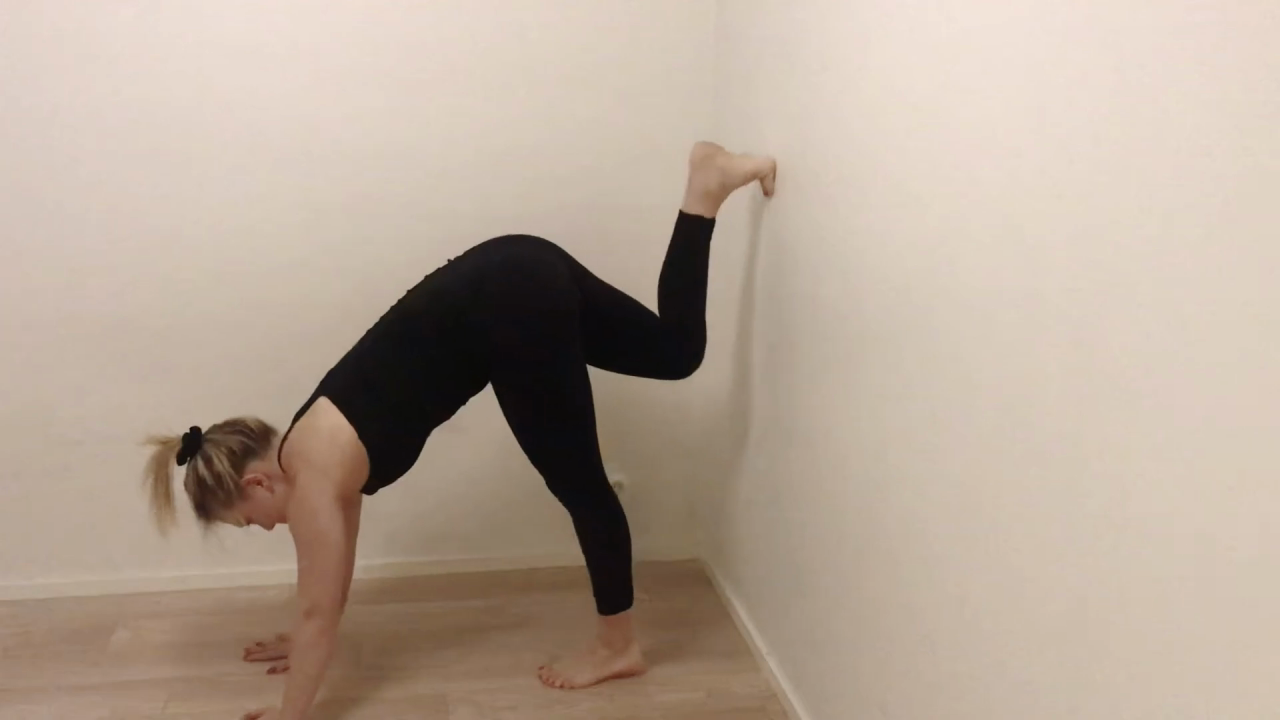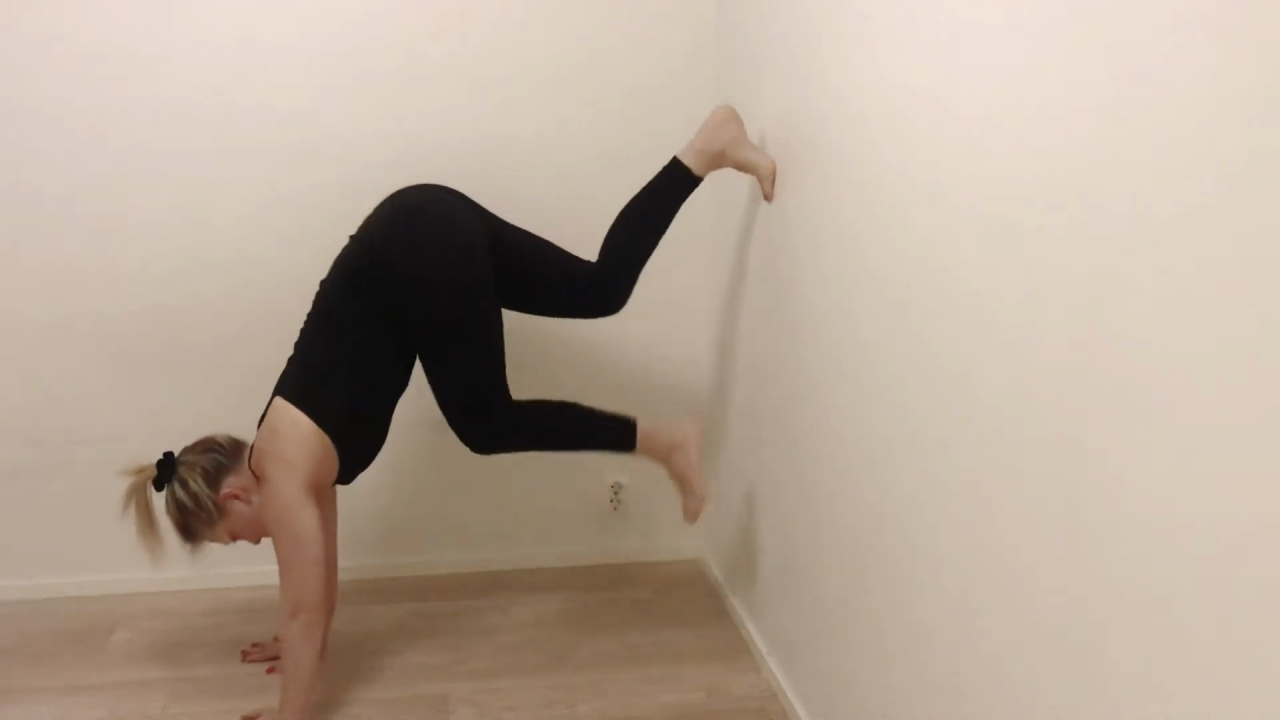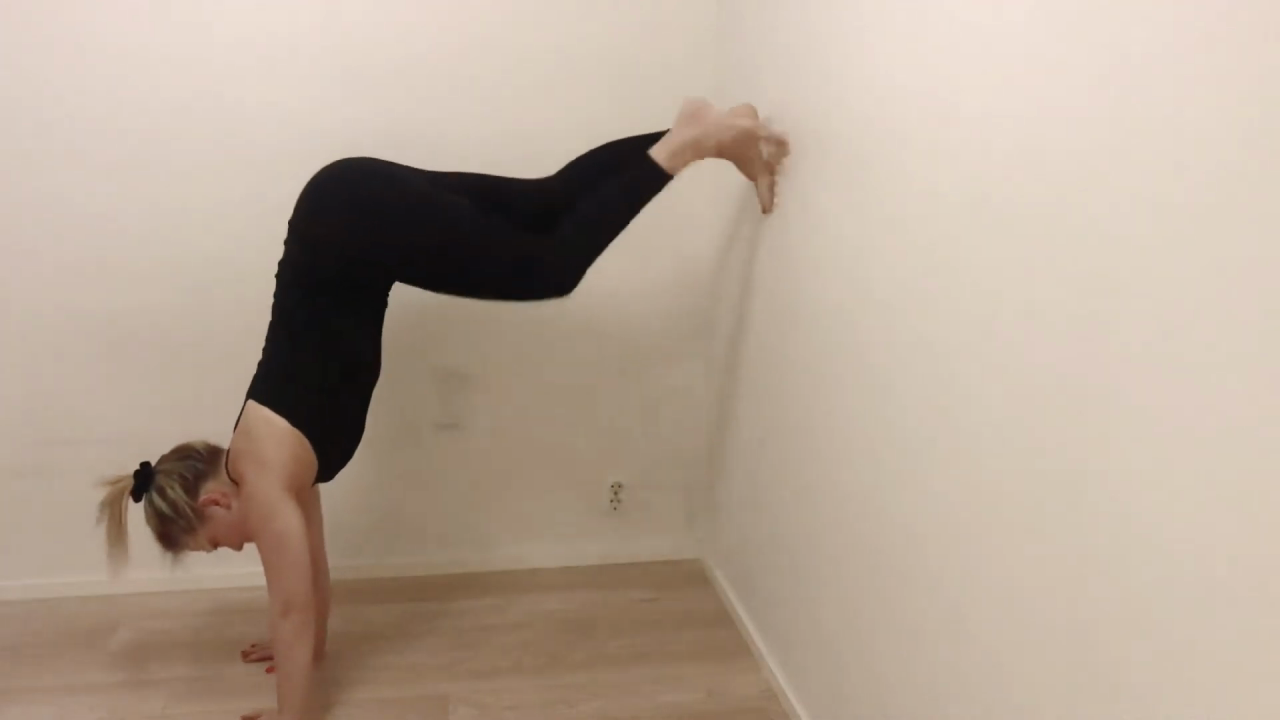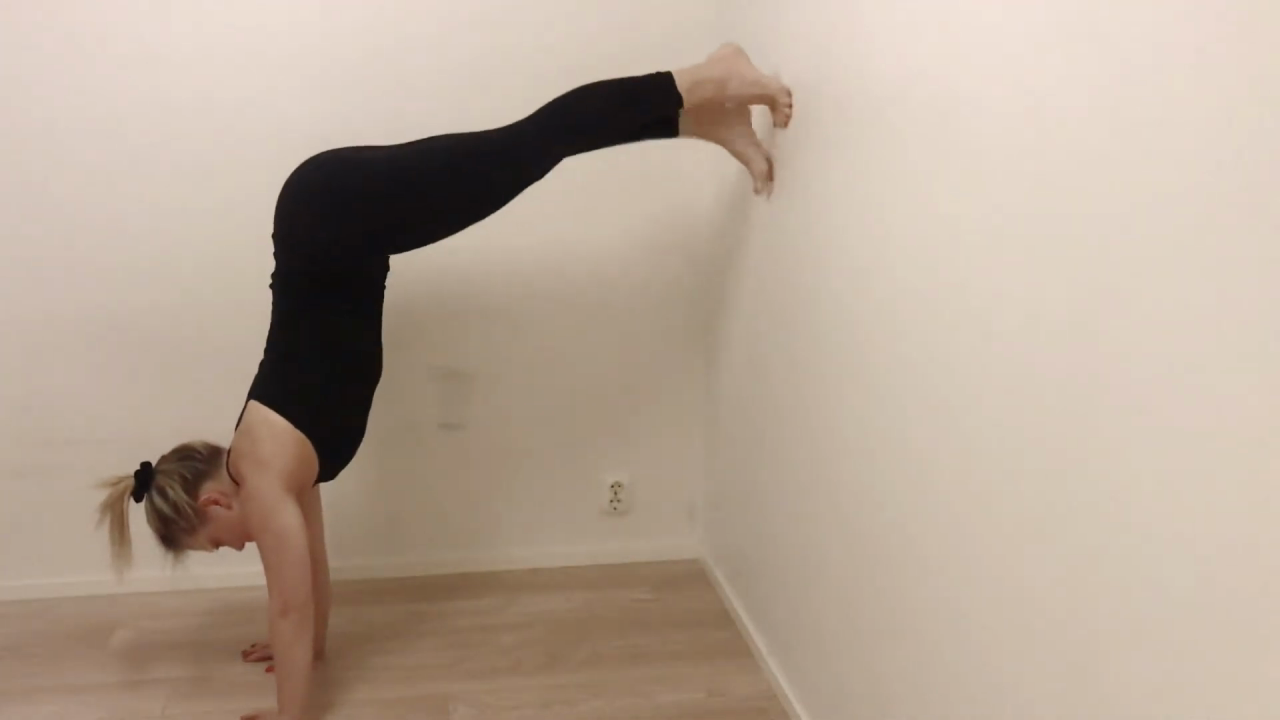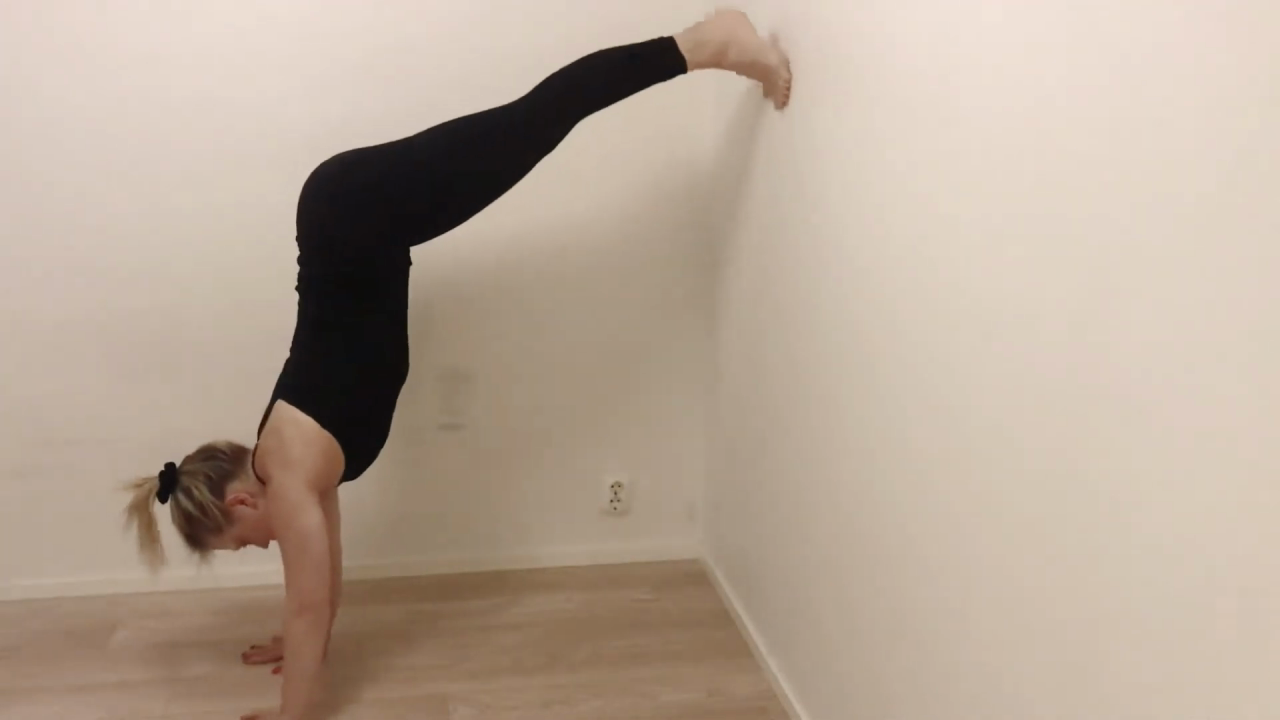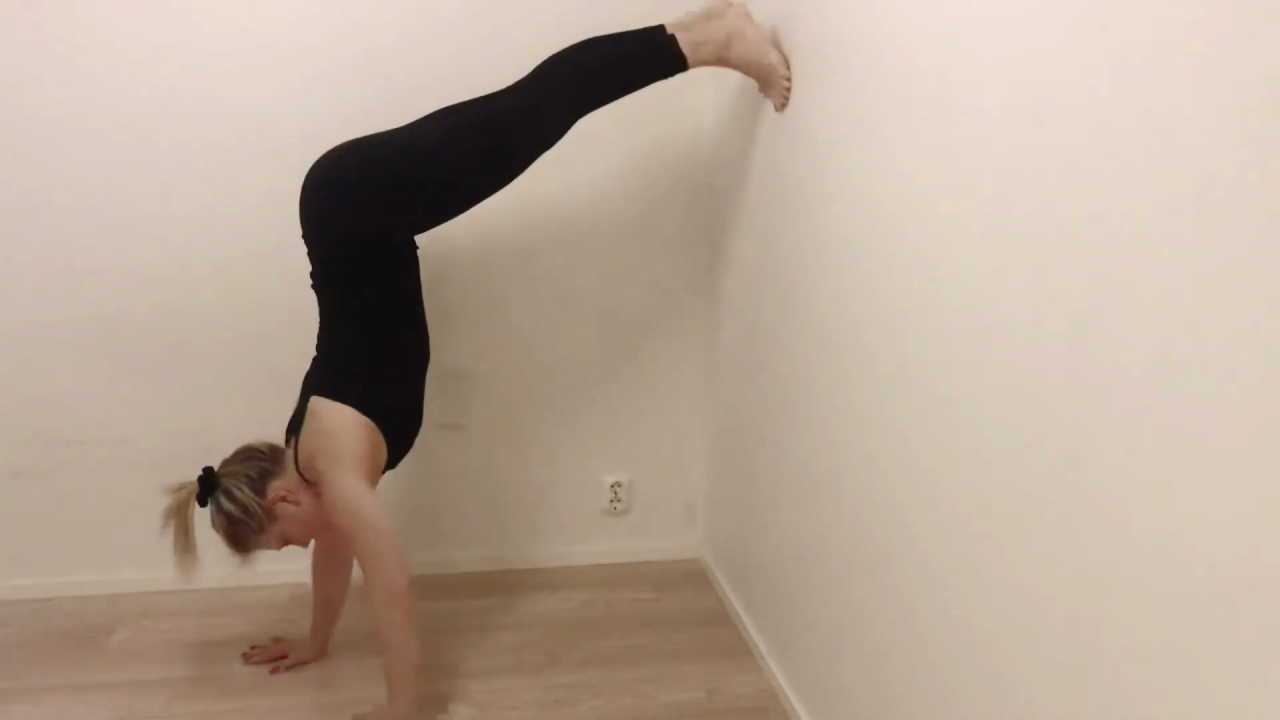
dt=0.4s
person 1, frame 1
left shoulder: (312, 474)
right shoulder: (314, 450)
left elbow: (317, 612)
right elbow: (338, 551)
right wrist: (308, 641)
left hip: (515, 299)
right hip: (515, 275)
left knee: (579, 478)
right knee: (675, 356)
left ankle: (617, 643)
right ankle: (705, 184)
person 1, frame 2
left shoulder: (282, 475)
right shoulder: (296, 454)
left elbow: (302, 610)
right elbow: (322, 555)
right wrist: (305, 642)
left hip: (425, 240)
right hip: (426, 230)
left knee: (489, 427)
right knee: (596, 290)
left ankle: (657, 439)
right ankle: (709, 146)
person 1, frame 3
left shoulder: (263, 479)
right shoulder: (271, 462)
left elbow: (290, 611)
right elbow: (309, 554)
right wrist: (307, 646)
left hip: (357, 214)
right hip: (351, 213)
left knee: (550, 266)
right knee: (546, 204)
left ankle: (684, 142)
right ankle: (691, 141)
person 1, frame 4
left shoulder: (263, 478)
right shoulder: (271, 464)
left elbow: (290, 608)
right elbow: (309, 551)
right wrist: (310, 641)
left hip: (339, 209)
right hip: (337, 214)
left knee: (529, 146)
right knee: (527, 148)
left ankle: (703, 85)
person 1, frame 5
left shoulder: (288, 477)
right shoulder: (290, 463)
left elbow: (308, 608)
right elbow: (318, 580)
right wrist: (301, 646)
left hip: (357, 211)
right hip: (353, 214)
left knee: (531, 117)
right knee: (527, 122)
left ankle: (706, 44)
person 1, frame 6
left shoulder: (333, 468)
right shoulder: (314, 460)
left elbow: (394, 600)
right elbow: (334, 546)
right wrist: (314, 641)
left hip: (360, 201)
right hip: (353, 205)
left knee: (530, 111)
right knee: (531, 106)
